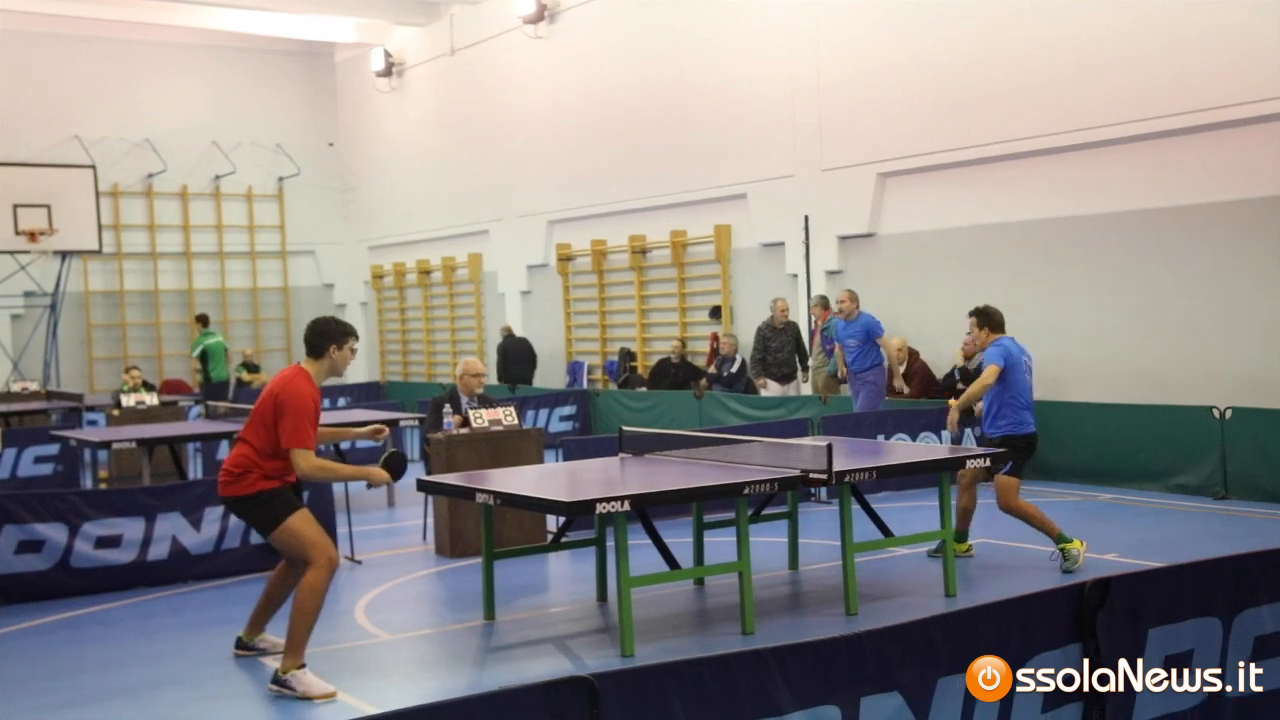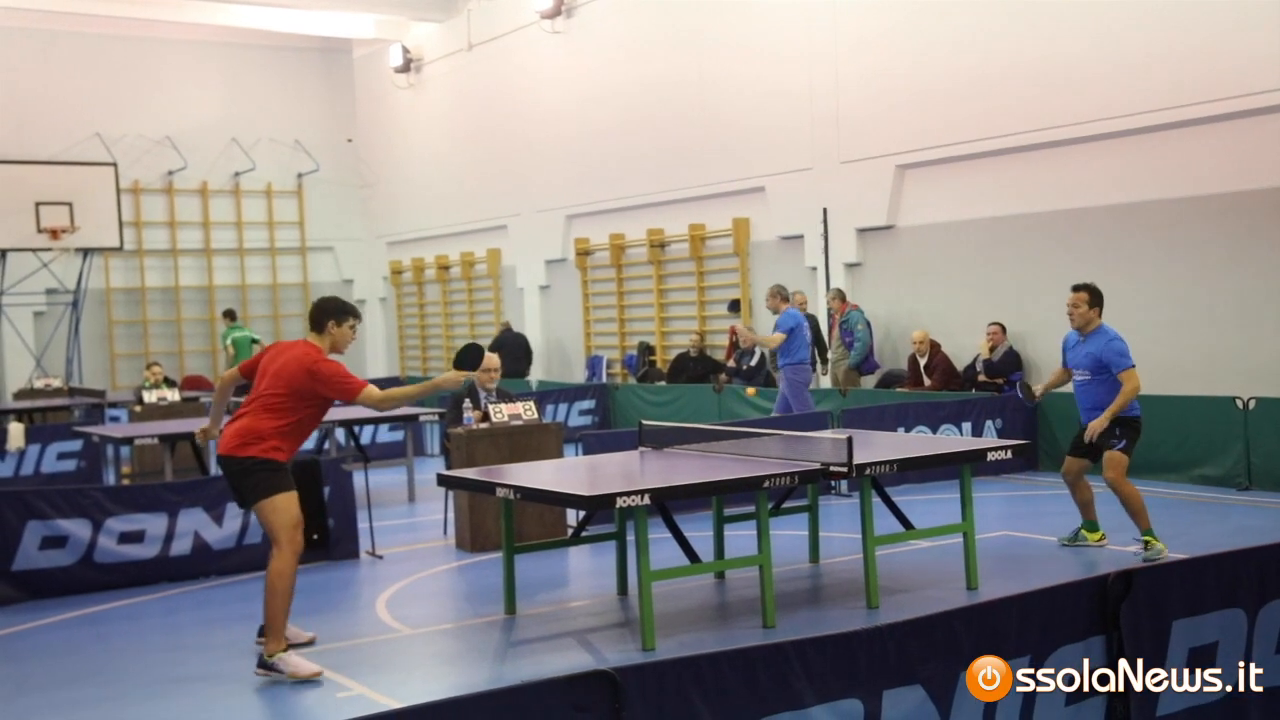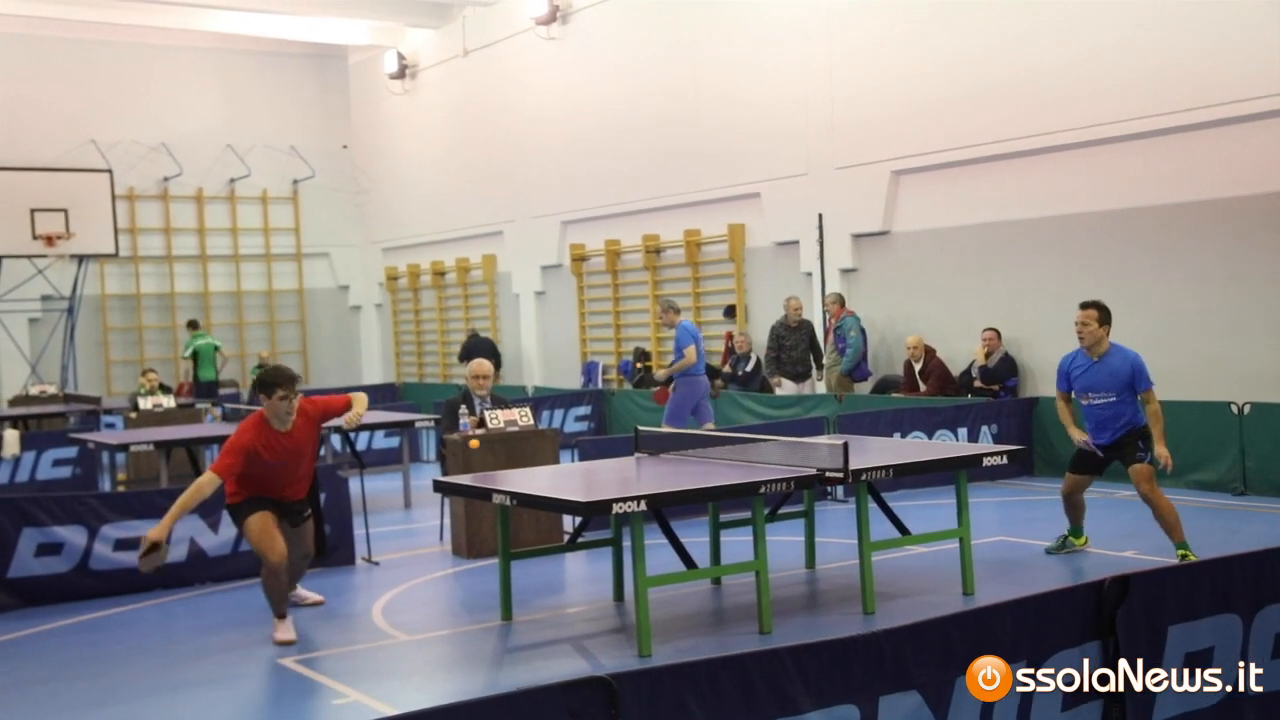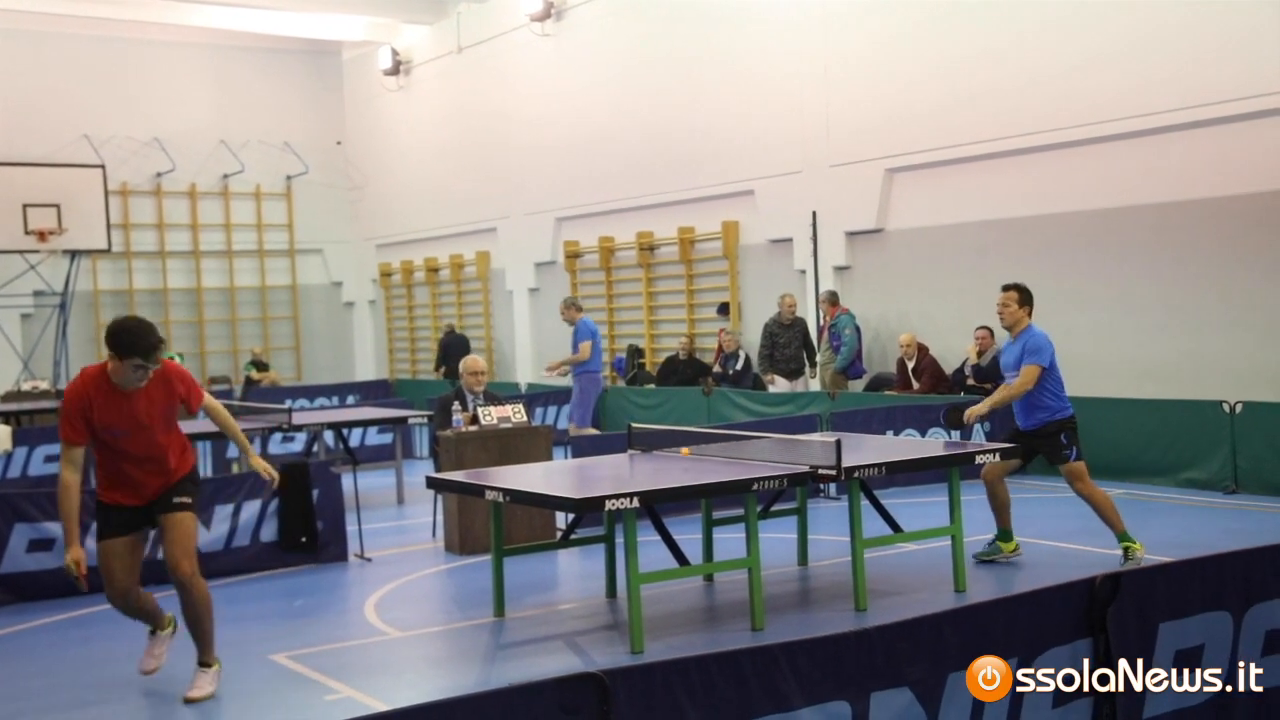
dt=0.7s
person 1, frame 1
left shoulder: (297, 380)
right shoulder: (299, 391)
left elbow: (303, 436)
right elbow: (306, 466)
left wrist: (359, 434)
right wrist: (366, 474)
left hip: (257, 478)
right hip: (253, 484)
left knee: (300, 556)
right knee: (324, 558)
left ankle: (251, 637)
right ankle: (290, 670)
person 1, frame 2
left shoulder: (280, 350)
right shoulder: (320, 366)
left elbow: (227, 379)
right elbow: (379, 400)
left wrist: (215, 421)
right wrist: (439, 382)
left hip: (240, 450)
right hip: (257, 455)
left knee: (288, 531)
right knee: (290, 544)
left ankle: (274, 626)
right ankle: (274, 653)
person 1, frame 3
left shoulder: (311, 410)
right shoulder: (247, 437)
left elbow: (359, 397)
right elbow: (208, 482)
left wrist: (356, 412)
right wrist: (165, 525)
left hip: (297, 493)
right hip: (251, 498)
left knee: (304, 553)
right knee: (276, 558)
left ankle: (290, 589)
right ankle: (280, 615)
person 1, frame 4
left shoulder: (170, 374)
right shoulder: (82, 393)
left elbow: (211, 408)
right elbow: (71, 472)
left wrist: (251, 454)
right wrist: (72, 542)
left hip: (174, 480)
right hip: (119, 496)
left knee: (184, 573)
right knee: (120, 595)
left ankle: (208, 663)
right ankle: (161, 625)
person 2, frame 1
left shoulder: (997, 350)
right shoulder: (1016, 349)
left elbow: (987, 381)
left wrist: (957, 408)
right wrist: (987, 408)
left hip: (1012, 438)
right hip: (1000, 437)
left knee: (1008, 502)
right knee: (966, 479)
left ankle: (1068, 543)
right ankle: (960, 542)
person 2, frame 2
left shoulder: (1110, 343)
right shoulder: (1071, 339)
left elbow: (1132, 386)
right elbow: (1066, 371)
left wrist: (1104, 418)
right wrist: (1042, 388)
left hip: (1121, 421)
right hip: (1090, 423)
left knee: (1114, 477)
right knee: (1070, 473)
left ankle: (1151, 541)
right ankle: (1092, 531)
person 2, frame 3
left shoulder: (1130, 361)
right shoulder: (1069, 363)
left elbow: (1151, 404)
right elbow: (1062, 401)
left wrist: (1160, 444)
right wrist: (1072, 430)
left hip: (1130, 435)
right hip: (1092, 439)
left knee: (1148, 491)
right knee: (1069, 491)
left ankle: (1184, 552)
right ankle: (1075, 537)
person 2, frame 4
left shoulder: (1036, 340)
right shoulder: (1010, 344)
left elbow: (1026, 384)
left wrist: (984, 405)
right wrist: (985, 410)
left hip: (1055, 425)
right hip: (1025, 428)
left knee: (1082, 486)
right knee: (990, 475)
left ankle: (1128, 544)
right ankle: (1005, 542)
